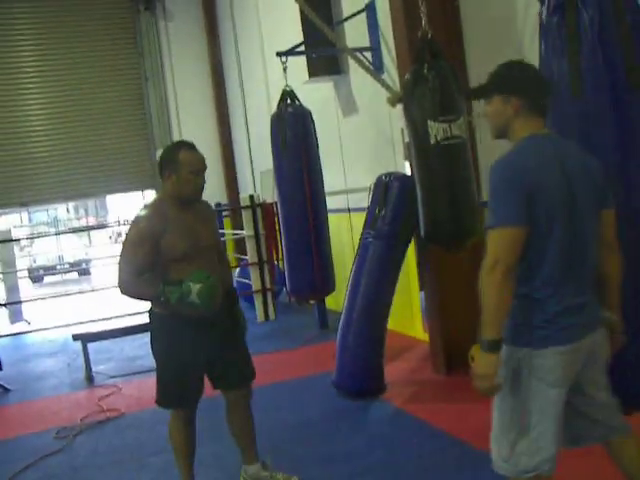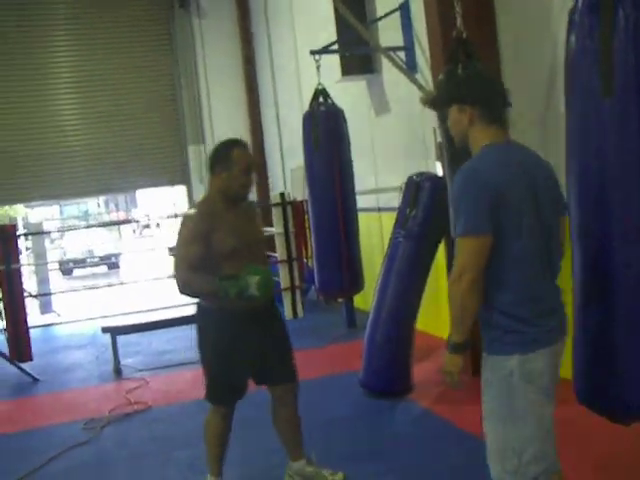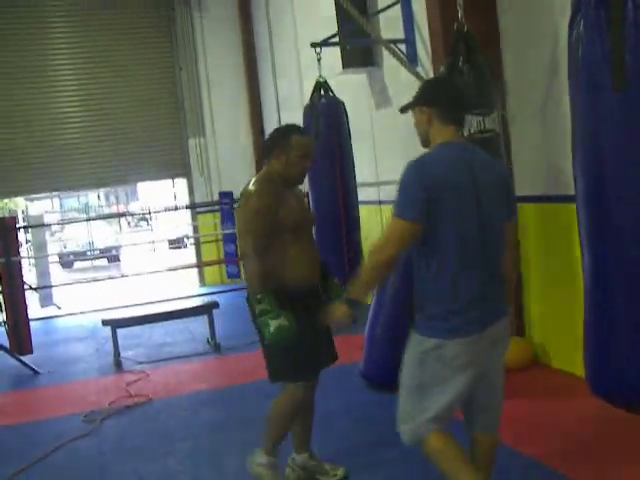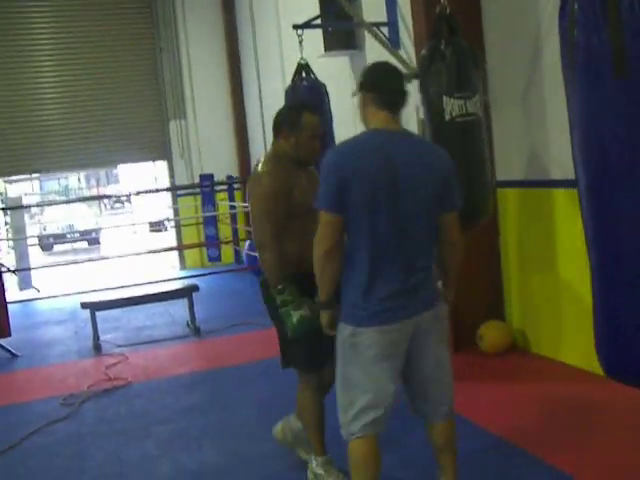
dt=0.5s
person 1, frame 1
left shoulder: (510, 169)
right shoulder: (584, 162)
left elbow: (500, 265)
left wrist: (488, 345)
left hip: (537, 339)
right hip: (588, 326)
person 1, frame 2
left shoulder: (474, 176)
right shoulder: (539, 166)
left elbow: (468, 275)
left wrist: (456, 343)
left hip: (513, 340)
right hip: (548, 326)
right knee: (511, 437)
person 1, frame 3
left shoulder: (425, 170)
right shoulder: (497, 169)
left elbow: (389, 250)
right elbow: (508, 247)
left wrist: (349, 298)
left hip: (445, 327)
right hip: (494, 319)
left knee: (420, 421)
right knee: (484, 420)
person 1, frame 4
left shoulder: (341, 159)
right shoulder: (436, 159)
left elbow: (327, 247)
right elbow: (450, 239)
left wrist: (327, 302)
right wrist: (446, 287)
left hip: (367, 314)
right hip: (425, 307)
left knee: (362, 420)
right knee: (437, 405)
person 2, frame 1
left shoulder: (205, 211)
right shoulder: (149, 223)
right elbow: (128, 282)
left wrist: (233, 303)
right wrist: (176, 294)
left hip: (218, 318)
right hip: (176, 327)
left knee: (240, 392)
right knee: (183, 409)
person 2, frame 2
left shoulder: (248, 209)
right shoulder: (200, 219)
right elbow: (185, 281)
left wrist: (266, 291)
right wrist: (236, 287)
left hip: (261, 314)
right hip: (222, 322)
left knee: (286, 390)
right knee: (223, 405)
person 2, frame 3
left shoulder: (292, 192)
right shoulder: (258, 195)
right elbow: (250, 256)
left wrist: (326, 280)
right wrist: (265, 307)
left hip: (306, 298)
right hip: (279, 306)
left knee: (308, 382)
right knee: (298, 387)
person 2, frame 4
left shoulder: (303, 169)
right shoulder: (269, 177)
right elbow: (266, 244)
right wrist: (284, 297)
left hip: (319, 281)
right hip: (294, 286)
left knee: (331, 365)
right knee: (312, 373)
left ankle: (292, 427)
